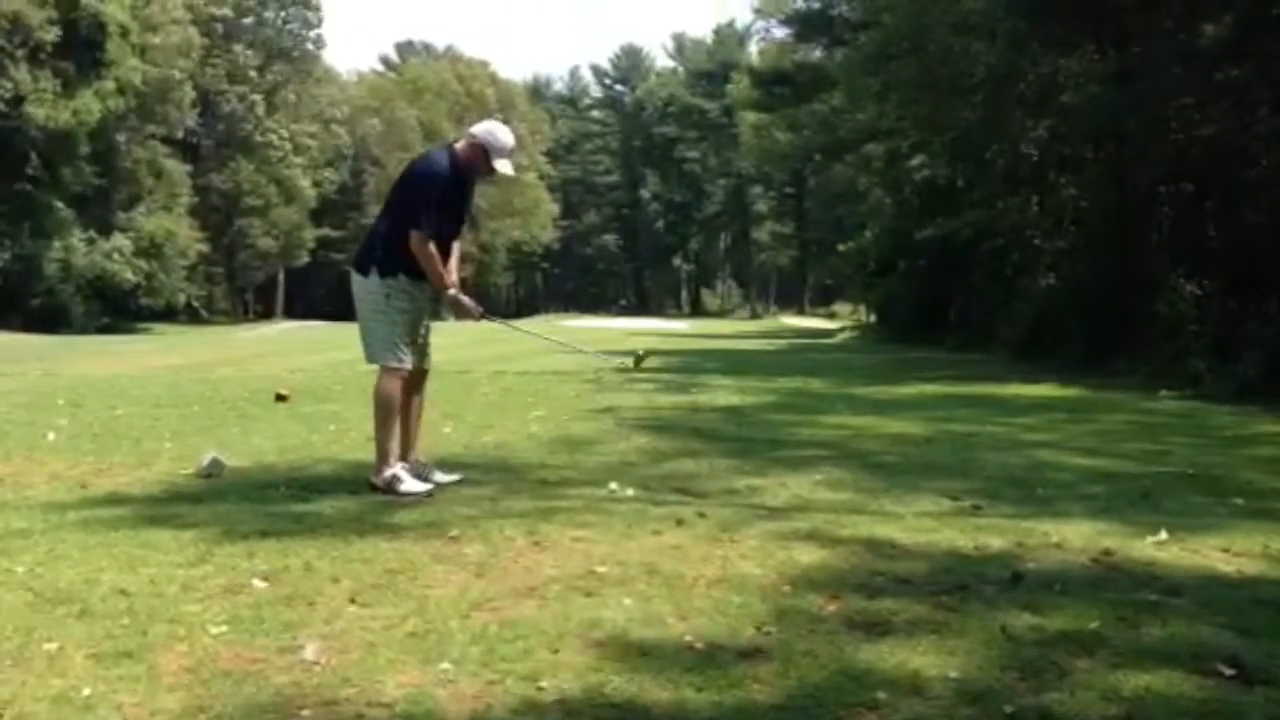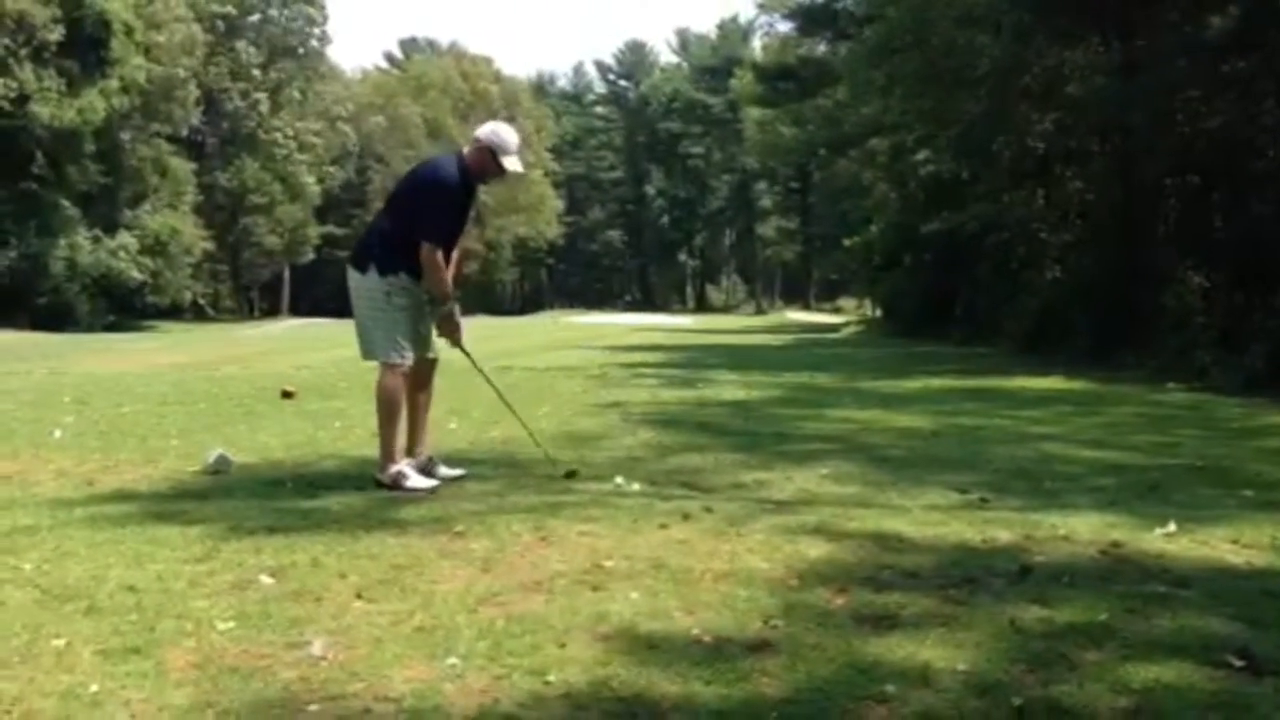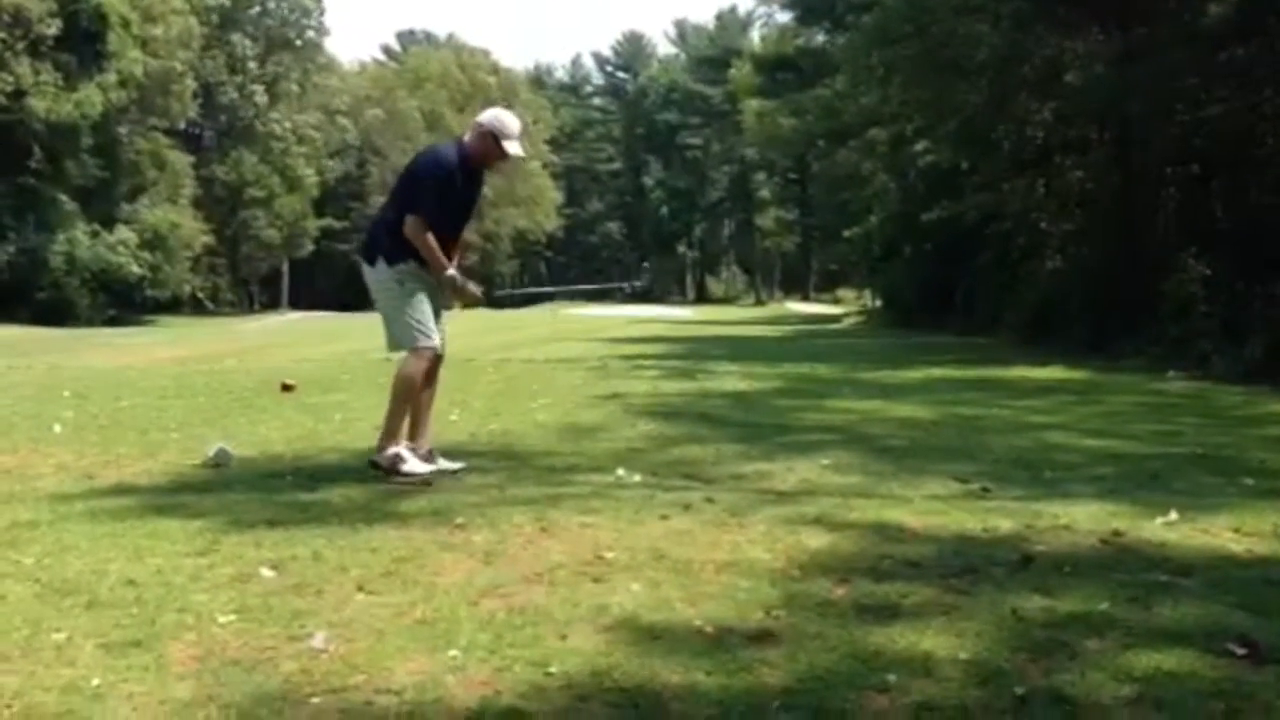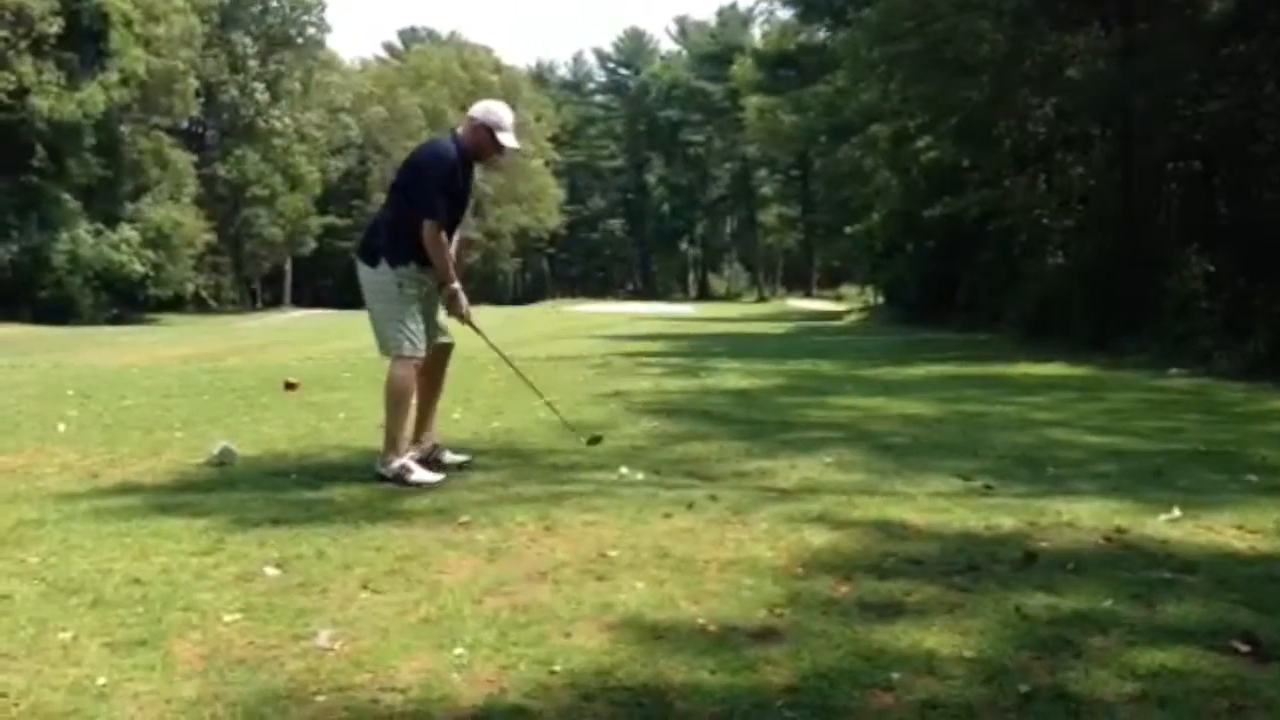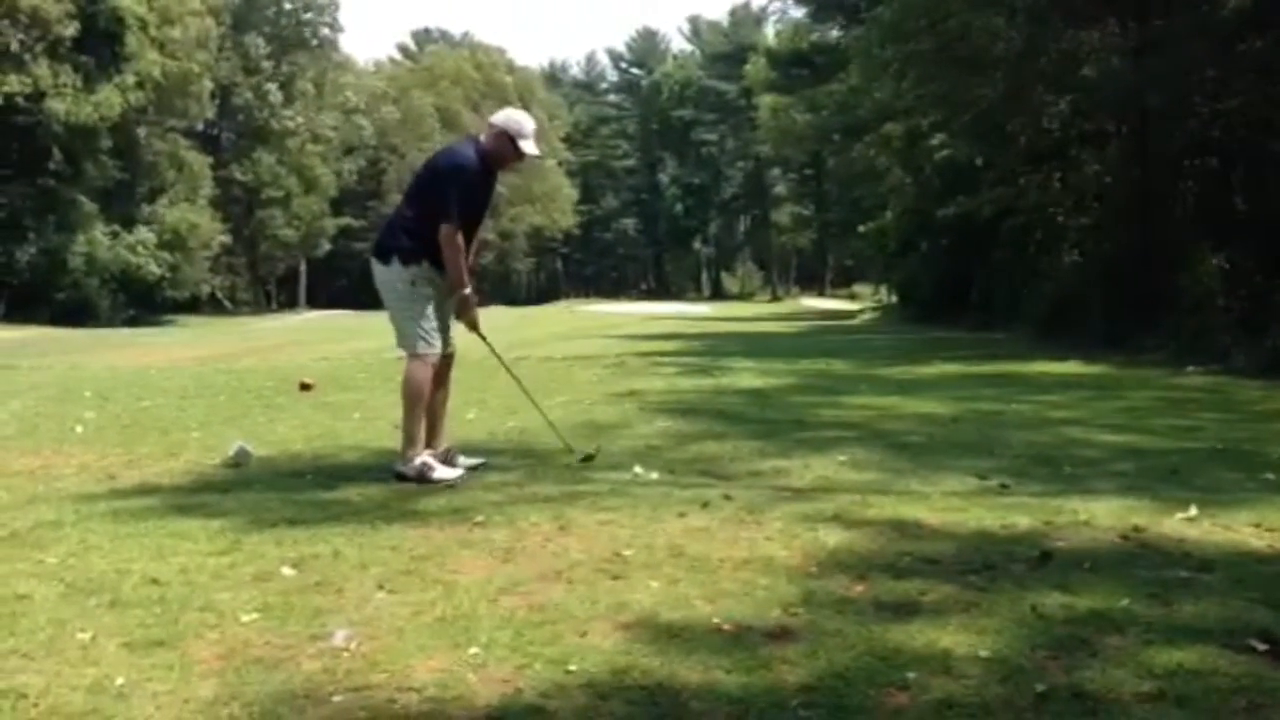
dt=0.4s
person 1, frame 1
left shoulder: (462, 178)
right shoulder: (433, 172)
left elbow: (451, 239)
right elbow: (419, 242)
left wrist: (453, 288)
right wrist: (449, 293)
left hip: (412, 280)
right hip: (383, 276)
left knee: (417, 369)
right knee: (395, 367)
left ankle: (410, 461)
right ankle: (385, 469)
person 1, frame 2
left shoulder: (463, 181)
right shoulder: (443, 180)
left elbow: (447, 246)
right elbow: (429, 252)
left wrist: (446, 301)
right wrist: (446, 308)
left hip: (407, 276)
right hip: (379, 273)
left knee: (424, 361)
right knee: (397, 364)
left ankle: (418, 456)
right ankle: (390, 465)
person 1, frame 3
left shoulder: (472, 172)
right shoulder: (439, 163)
right elbow: (414, 227)
left wrist: (452, 275)
right wrist: (449, 275)
left hip: (422, 267)
right hip: (391, 262)
left knee: (433, 353)
right knee: (423, 347)
left ankle: (419, 448)
right ankle: (388, 447)
person 1, frame 4
left shoulder: (461, 162)
right shoulder: (440, 159)
left elbow: (448, 228)
right elbow: (431, 231)
left wrist: (451, 281)
right wrist: (452, 287)
left hip: (414, 266)
right hip: (389, 264)
left knee: (439, 345)
right knee: (408, 354)
left ankle: (423, 443)
right ankle: (393, 458)
person 1, frame 5
left shoulder: (482, 168)
right shoulder: (461, 164)
left elbow: (468, 233)
right elbow: (448, 234)
left wrist: (462, 285)
right wrist: (464, 292)
left hip: (427, 266)
right hip: (403, 262)
left knee: (443, 353)
right knee: (424, 353)
left ankle: (435, 448)
right ankle: (411, 457)
